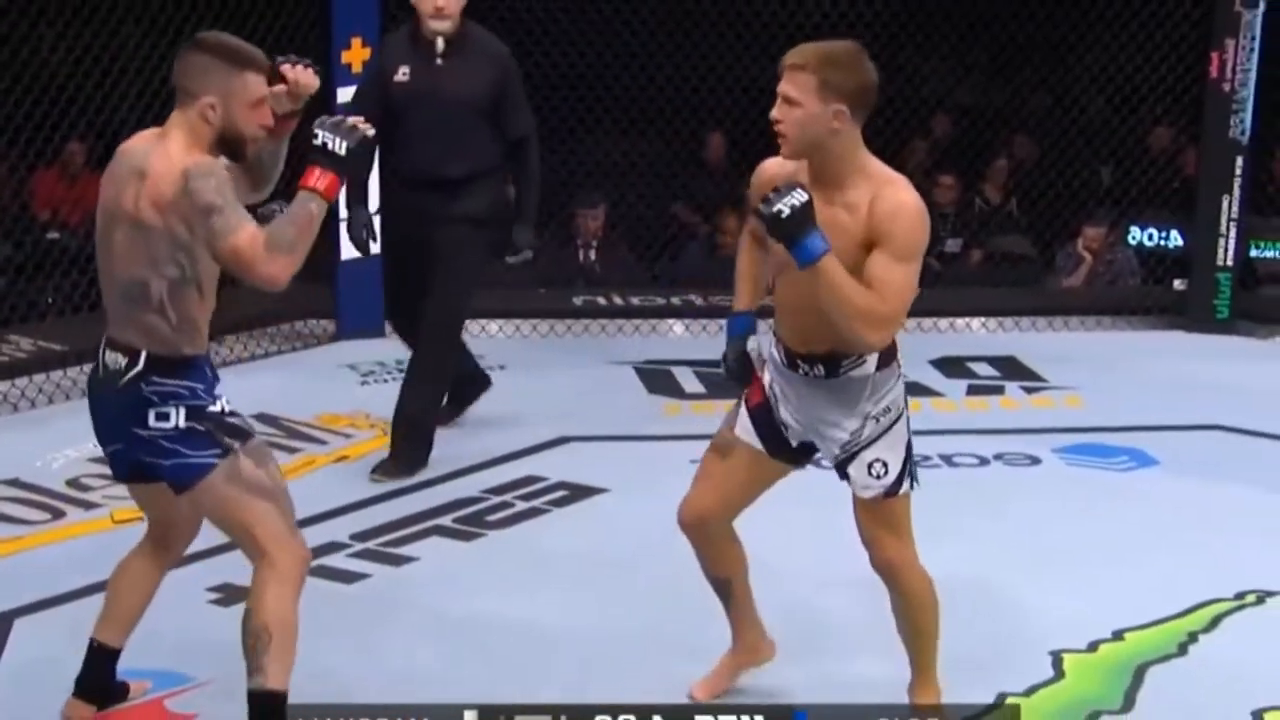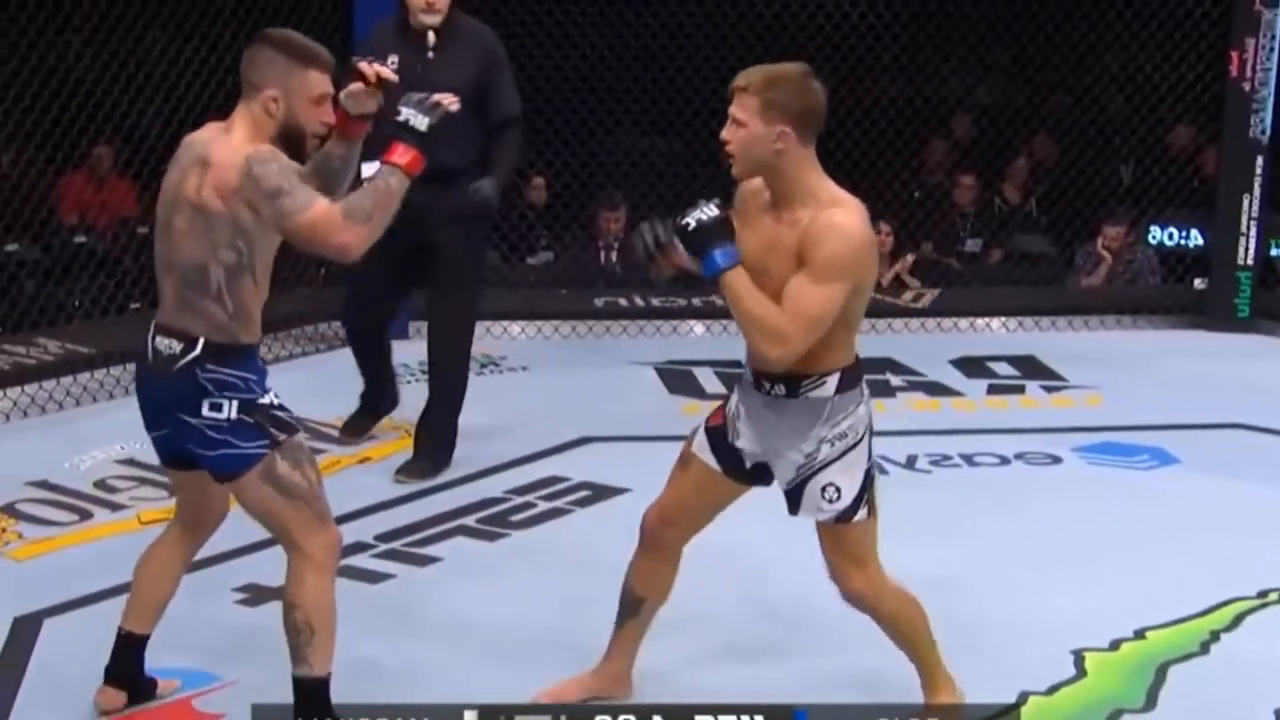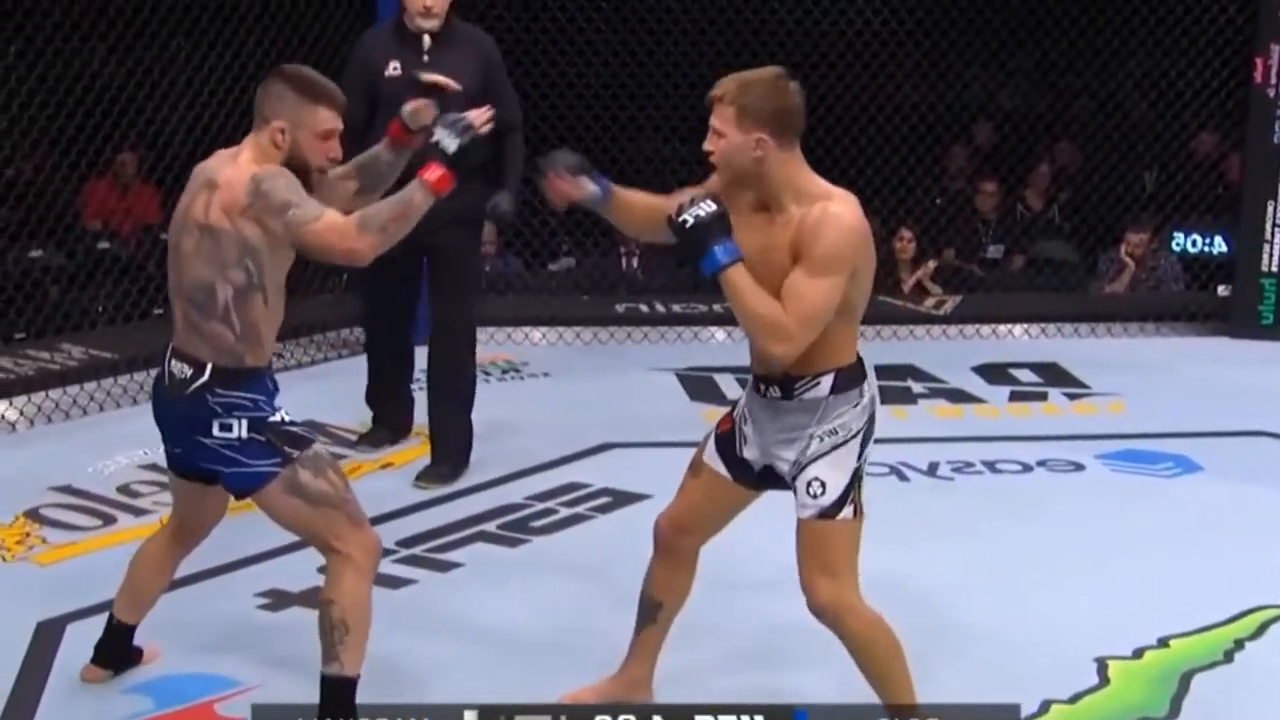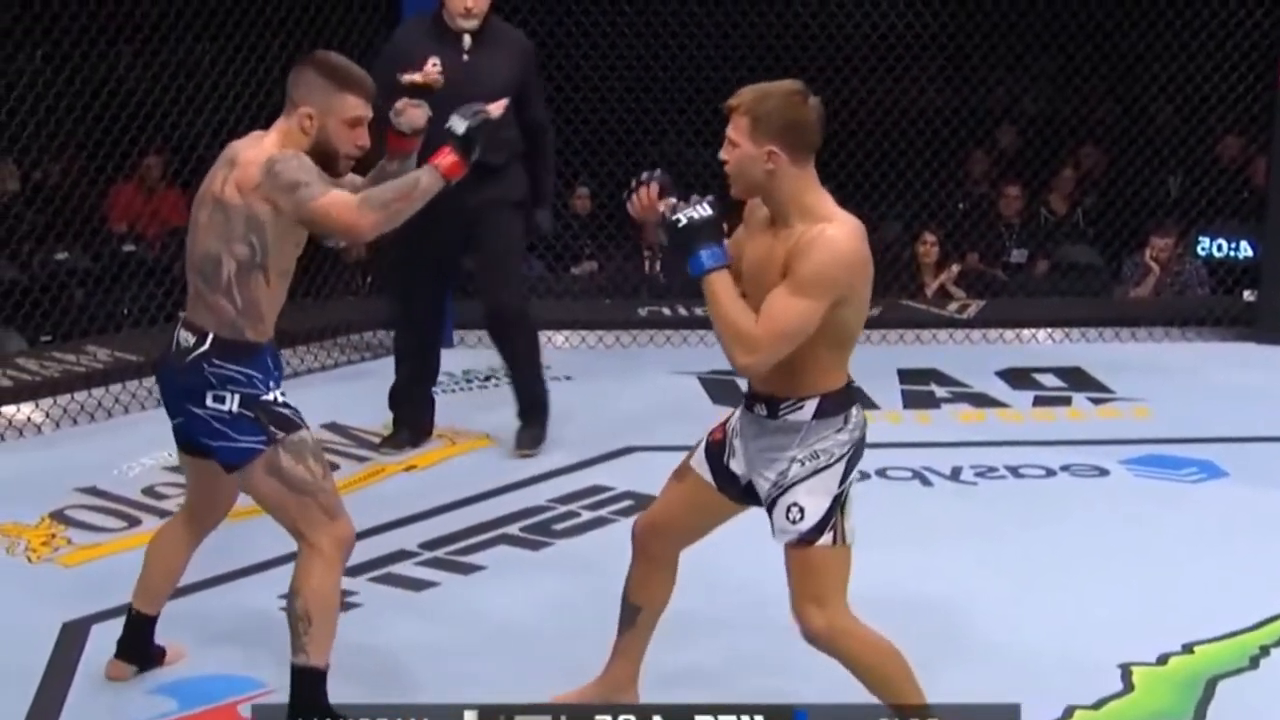
dt=0.3s
person 1, frame 1
left shoulder: (142, 150)
right shoulder: (187, 174)
left elbow: (251, 182)
right elbow: (269, 267)
left wrist: (286, 115)
right wrist: (324, 174)
left hip: (121, 384)
right hip: (170, 393)
left knee: (170, 536)
right knee: (283, 555)
person 1, frame 2
left shoulder: (205, 144)
right shoulder: (250, 165)
left elbow: (317, 194)
right elbow: (345, 237)
left wrist: (355, 122)
right wrist: (404, 148)
left hip: (168, 369)
right hip: (219, 382)
left knee: (195, 521)
right knee: (315, 546)
person 1, frame 3
left shoulder: (224, 169)
right shoulder: (259, 186)
left elbow: (349, 188)
right elbow: (354, 243)
left wrist: (406, 134)
right wrist: (438, 173)
left hip: (184, 389)
right hip: (230, 401)
left knee: (188, 525)
right knee: (355, 548)
left ankle: (110, 651)
person 1, frame 4
left shoulder: (260, 154)
right shoulder: (276, 169)
left elbow: (358, 203)
right elbow: (362, 221)
left wrist: (405, 143)
right wrist: (450, 156)
left hip: (195, 364)
right hip: (231, 375)
left knee: (206, 509)
right knee: (327, 535)
left ankle: (134, 648)
person 2, frame 1
left shoulder: (897, 208)
right shoulder: (775, 176)
left elbow: (875, 328)
left wrist: (809, 246)
right wrist: (743, 322)
left hip: (861, 393)
right hip: (781, 376)
left knee: (892, 557)
right knee: (700, 515)
left ankle: (925, 684)
right ankle: (748, 641)
person 2, frame 2
left shoulder: (839, 229)
right shoulder: (755, 193)
left elbow: (779, 344)
left wrist: (721, 258)
right wrist: (689, 252)
left hip: (825, 414)
right hip: (755, 401)
left knee: (858, 581)
right knee: (660, 527)
left ankle: (937, 678)
right ankle: (612, 673)
person 2, frame 3
left shoulder: (836, 222)
right shoulder: (738, 189)
left elbow: (783, 339)
right elbow: (658, 218)
left wrist: (720, 253)
right wrist: (594, 192)
left hip: (827, 413)
right hip: (761, 404)
left knee: (830, 596)
right knee: (674, 532)
left ankle: (911, 713)
right ankle: (633, 680)
person 2, frame 4
left shoulder: (832, 242)
right shoulder: (765, 207)
left elbow: (749, 350)
right elbow: (731, 272)
left wrist: (698, 249)
right wrist: (670, 218)
left hip: (814, 434)
right hip: (755, 421)
left knee: (823, 620)
right knee: (653, 535)
right ankle: (616, 684)
person 3, frame 1
left shoulder: (491, 56)
right shoulder: (392, 53)
left elbow: (520, 142)
right elbow: (365, 130)
left wrist: (524, 217)
right wrist: (357, 203)
left hip: (469, 208)
right hip: (408, 204)
left knee: (438, 323)
right knee: (407, 313)
left ankle: (410, 444)
right ankle: (468, 382)
person 3, frame 2
left shoulder: (480, 45)
right shoulder: (380, 44)
left elbow: (509, 124)
left wrist: (496, 178)
left hip: (459, 204)
left knee: (450, 326)
right knee: (365, 312)
left ankle: (436, 443)
right ankle: (377, 398)
person 3, frame 3
left shoulder: (477, 48)
right shoulder: (373, 48)
left elbow: (509, 125)
right elbow: (350, 129)
left wrist: (506, 188)
left hip: (458, 205)
left knee: (452, 326)
right knee: (385, 319)
left ankle: (451, 448)
right ankle: (390, 417)
person 3, frame 4
left shoulder: (514, 47)
right shoulder: (409, 42)
left elbow: (537, 129)
left wrist: (543, 200)
left hip: (499, 196)
right hip: (431, 195)
left knee: (506, 306)
right knee: (417, 312)
left ankle: (533, 413)
right ankle: (411, 419)
